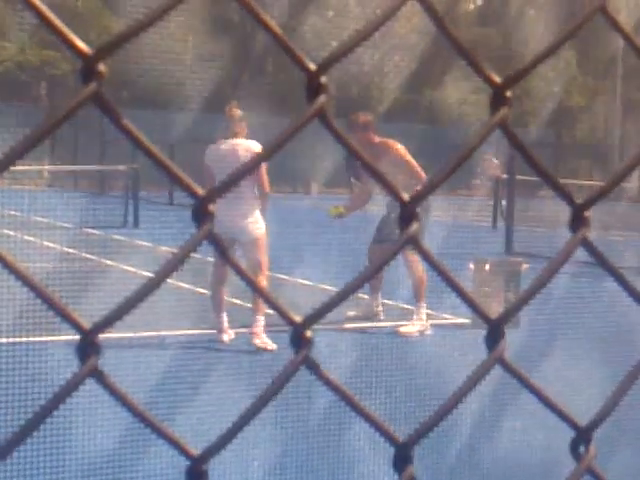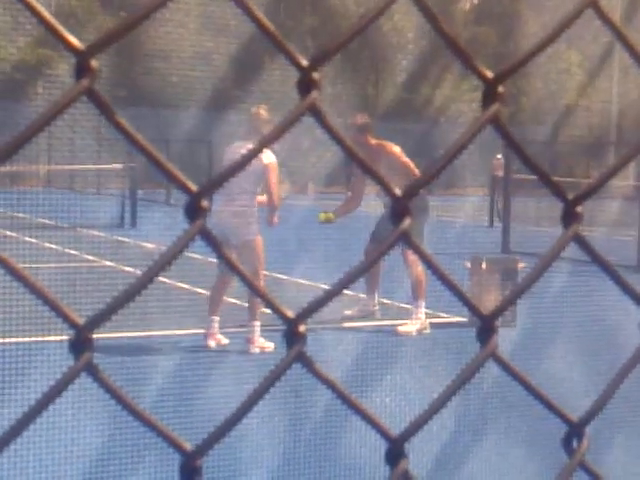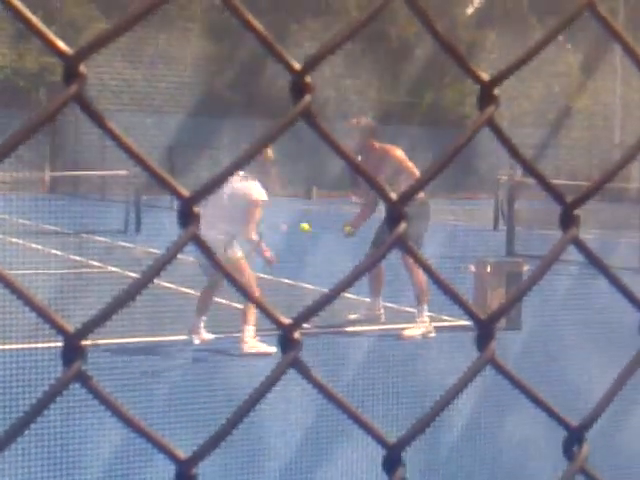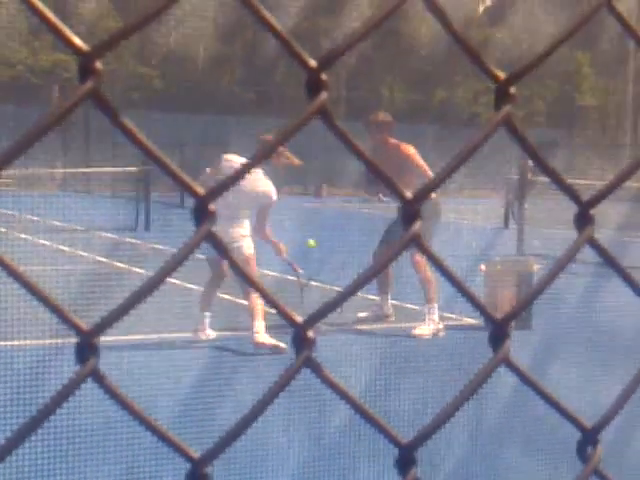
dt=1s
person 1, frame 1
left shoulder: (211, 151)
right shoulder: (253, 147)
left elbow: (209, 190)
right elbow: (264, 188)
right wrist: (260, 208)
left hip: (222, 217)
right hip: (248, 216)
left knee: (220, 273)
right knee: (260, 274)
left ankle: (223, 328)
right ankle: (257, 331)
person 1, frame 2
left shoulder: (232, 149)
right shoulder: (266, 157)
right elbow: (272, 197)
right wrist: (273, 216)
left hip: (220, 215)
right hip: (243, 219)
left knee: (224, 275)
right knee: (256, 278)
left ankle: (212, 331)
right ankle: (255, 338)
person 1, frame 3
left shoulder: (233, 177)
right shoulder: (258, 194)
left elbow: (206, 203)
right elbow: (249, 234)
right wrist: (263, 252)
left hip: (204, 237)
right hip: (226, 244)
left knee: (214, 283)
right knee: (252, 292)
left ankle: (197, 330)
right ankle: (249, 340)
person 1, frame 4
left shoulder: (229, 160)
right shoulder: (268, 188)
left elbow: (204, 182)
right elbow: (261, 231)
right wrist: (276, 245)
left hip: (210, 231)
right hip: (236, 237)
left knee: (217, 277)
right knee: (252, 289)
left ankle: (204, 327)
right ankle: (259, 332)
person 2, frame 1
left shoulder: (392, 148)
right shoulder: (367, 157)
left elbow: (421, 179)
right elbow: (365, 194)
right wrist: (345, 209)
right hip: (395, 206)
left knee: (410, 256)
right knee: (374, 254)
left ankle: (421, 318)
right ankle: (374, 307)
person 2, frame 2
left shoulder: (387, 150)
left elbow: (417, 178)
right elbow: (355, 199)
right wrist: (332, 214)
left hip: (413, 205)
right hip: (393, 207)
left knee: (410, 255)
right knee: (371, 251)
left ankle: (420, 317)
right ankle: (370, 304)
person 2, frame 3
left shoulder: (391, 154)
right shoulder: (363, 164)
left elbow: (417, 181)
right elbow: (370, 203)
left wrist: (398, 195)
right wrist: (354, 224)
left hip: (414, 209)
left knee: (409, 260)
left ankle: (424, 321)
right ankle: (375, 309)
person 2, frame 4
left shoulder: (403, 151)
right shoulder: (378, 157)
left elbow: (429, 180)
right elbow: (371, 187)
left wrist: (408, 192)
right wrist: (378, 188)
left hip: (425, 207)
left knee: (417, 258)
right knee: (380, 255)
left ankle: (433, 319)
right ankle: (384, 307)
